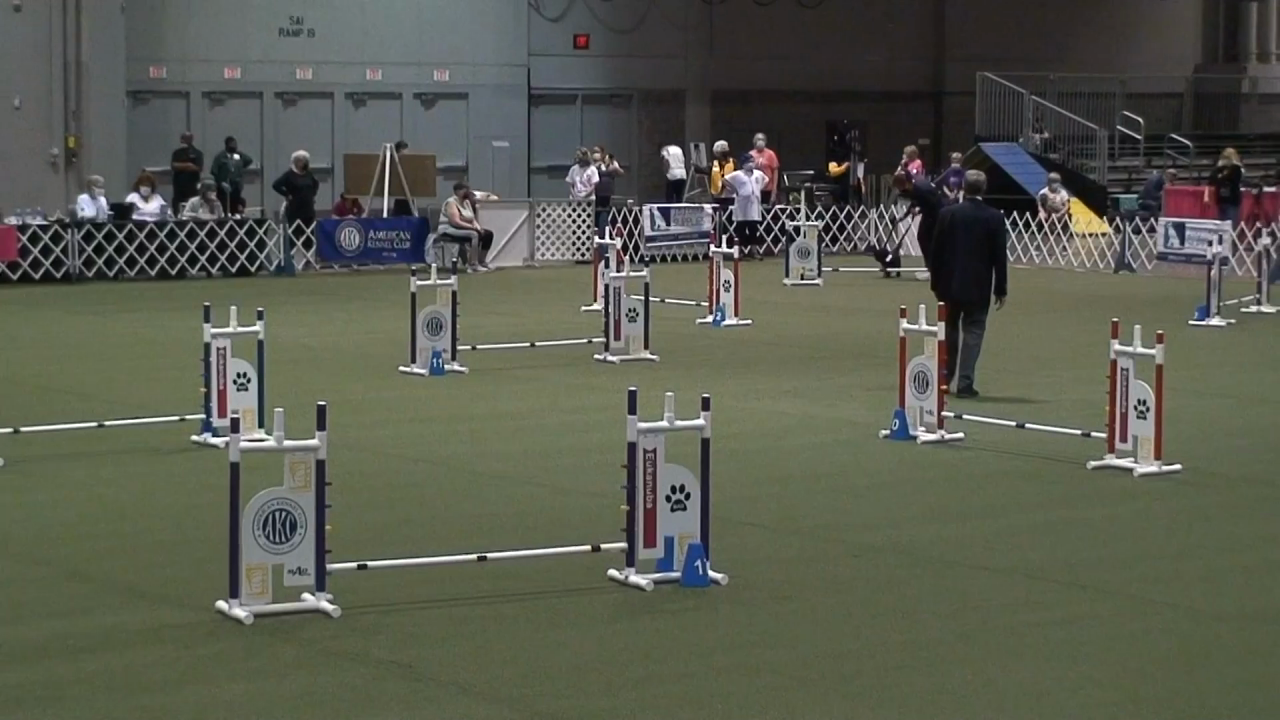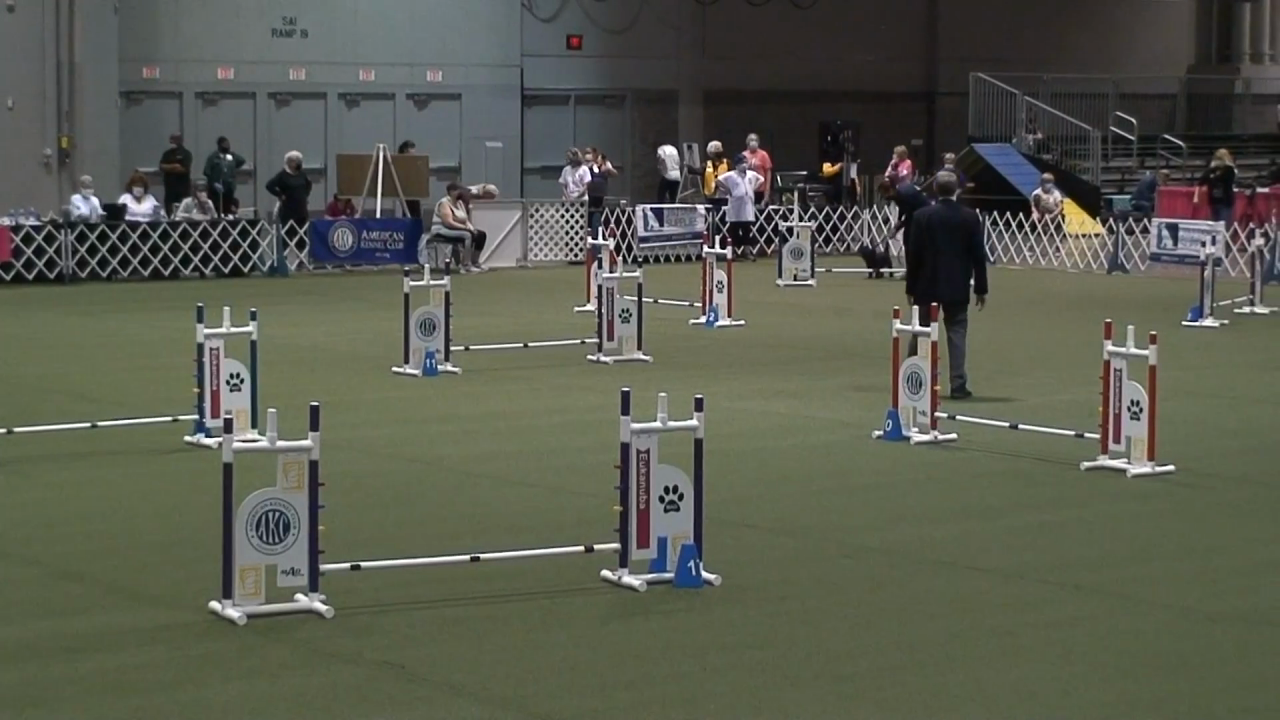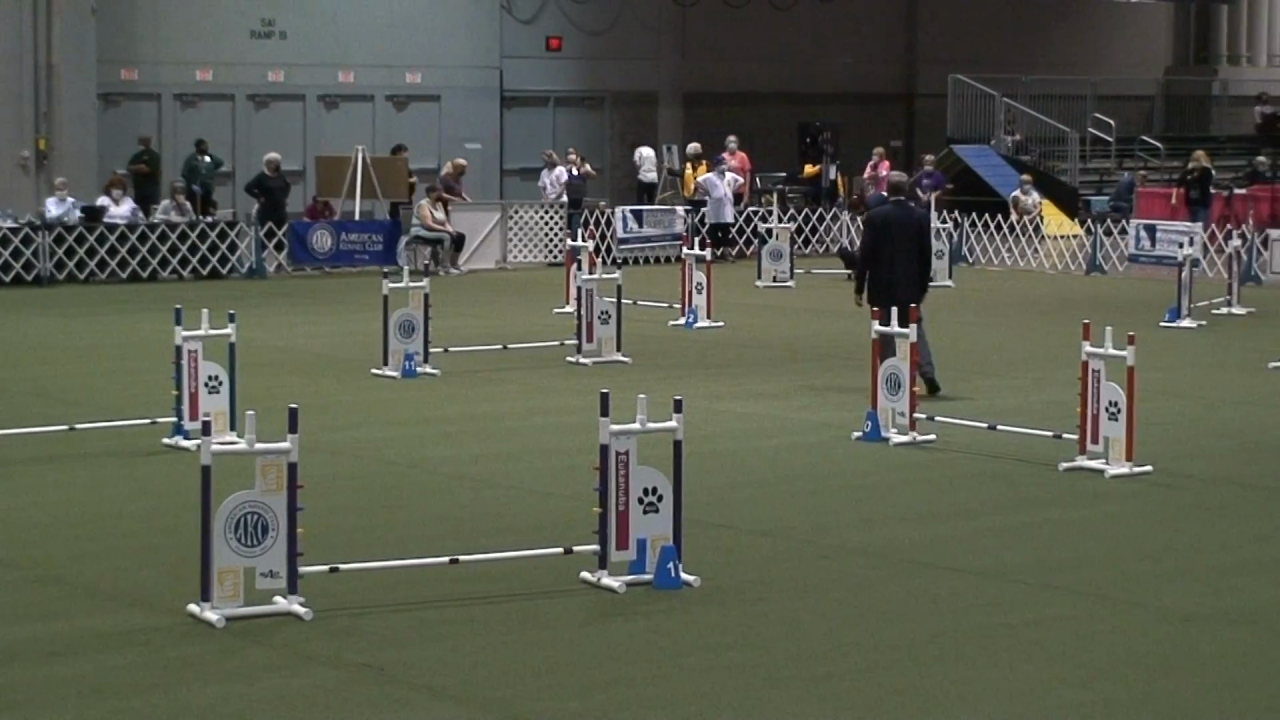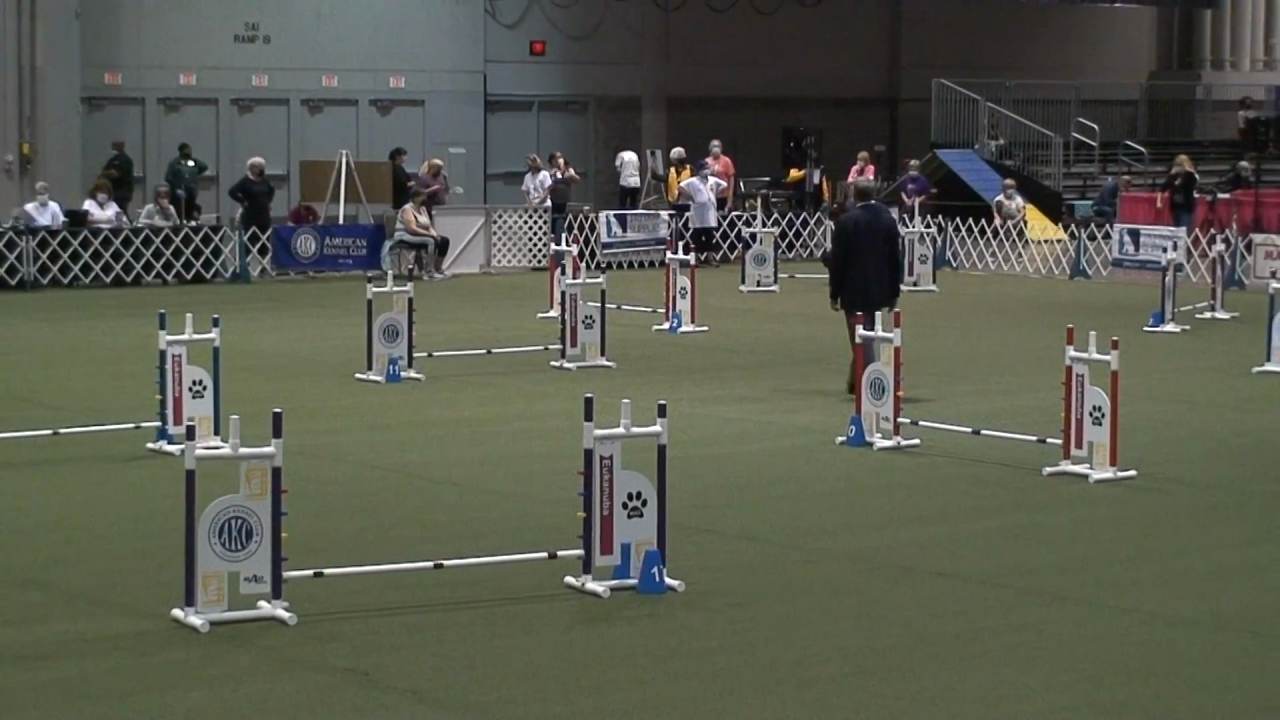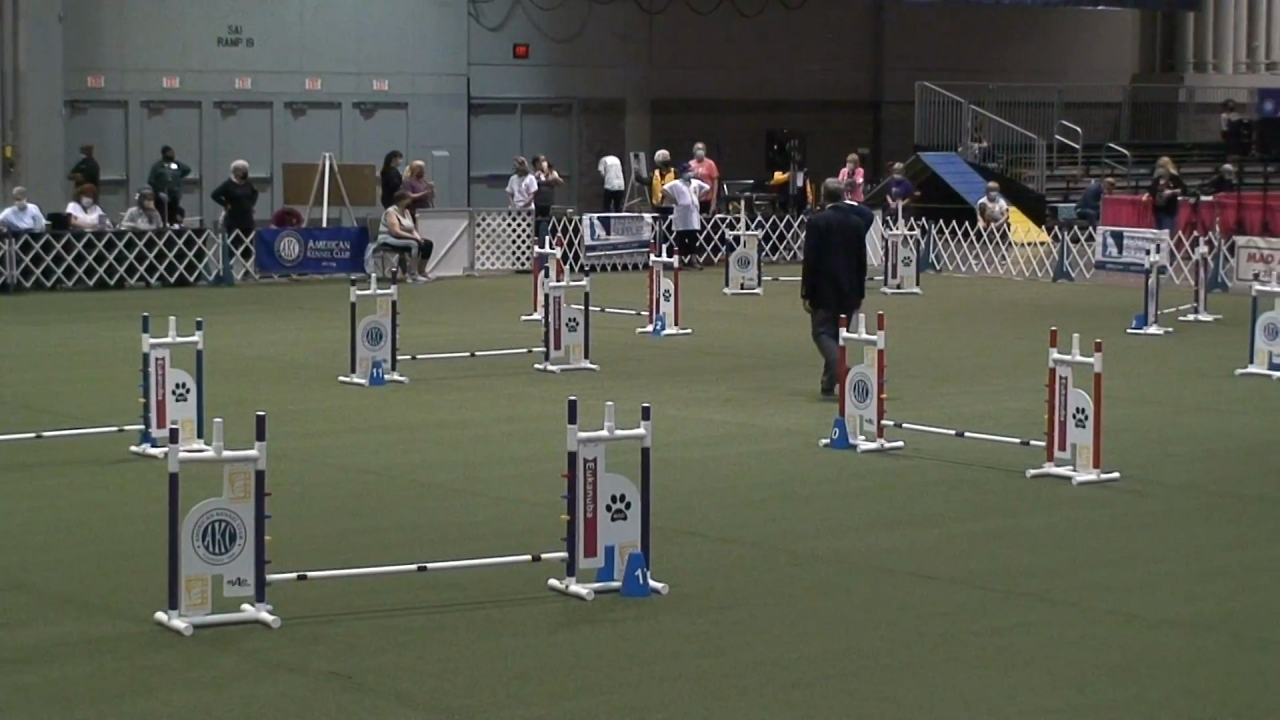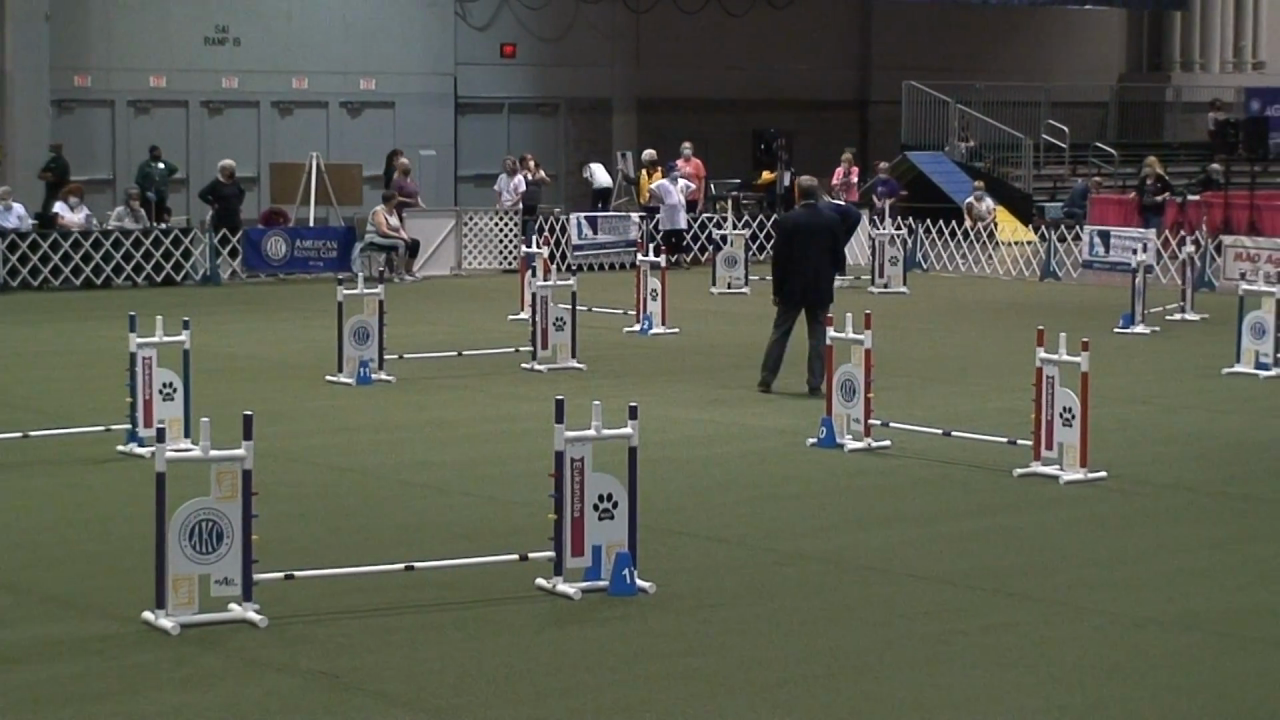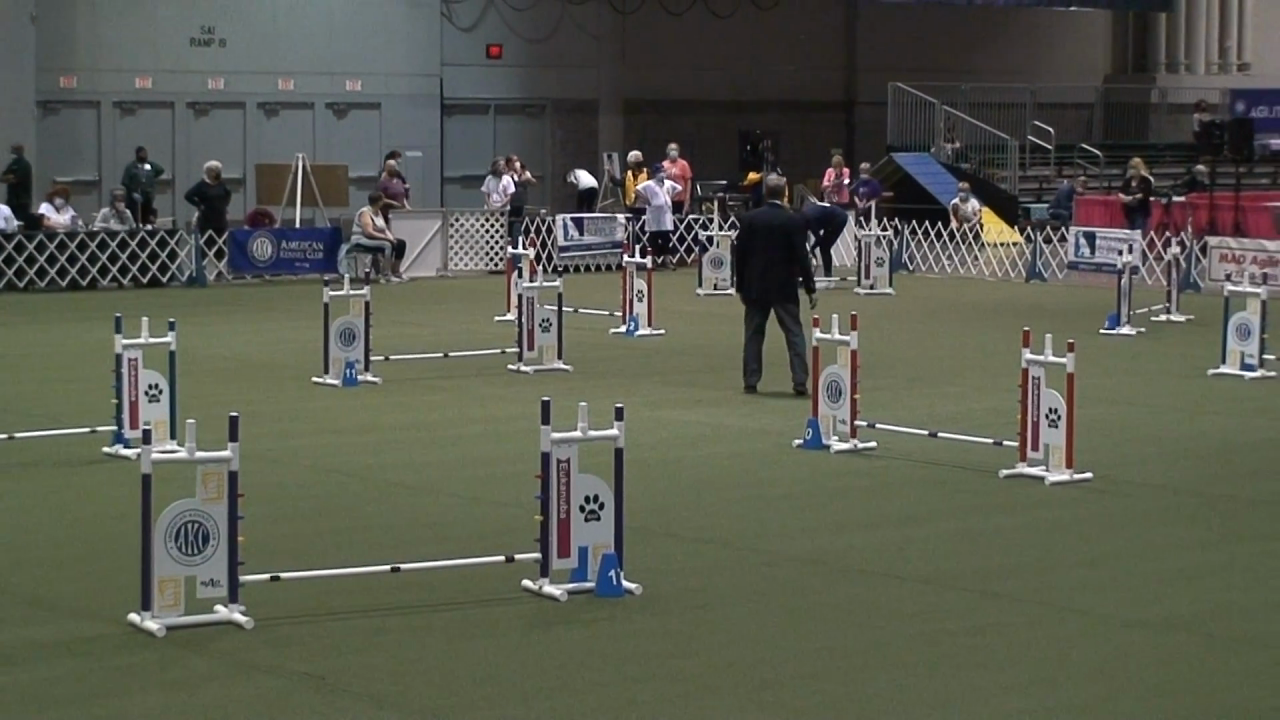
dt=0.4s
person 1, frame 1
left shoulder: (947, 213)
right shoulder: (994, 217)
left elbow: (936, 252)
right elbow: (1000, 256)
left wrist: (936, 283)
right wrist: (1001, 289)
left hip: (949, 284)
right hip: (978, 287)
left knee: (950, 331)
right knee: (973, 332)
left ankle: (944, 378)
right ankle: (965, 384)
person 1, frame 2
left shoulder: (922, 216)
right shoulder: (970, 217)
left elbow: (913, 255)
right elbow: (978, 255)
left wrist: (910, 287)
right wrist: (981, 288)
left hip: (926, 286)
right hip: (957, 287)
right knee: (957, 333)
right ankle: (958, 385)
person 1, frame 3
left shoulder: (875, 217)
right shoulder: (921, 217)
left elbow: (865, 254)
right elbow: (926, 255)
left wrist: (859, 287)
right wrist: (922, 286)
left hip: (882, 287)
right hip: (910, 287)
left knee: (886, 334)
right knee: (915, 328)
right ankle: (927, 372)
person 1, frame 4
left shoulder: (845, 221)
right shoulder: (889, 221)
left elbow: (836, 261)
right elbow: (895, 260)
left wrist: (834, 293)
right wrist: (894, 292)
left hip: (854, 292)
right hip: (879, 291)
right ankle: (856, 381)
person 1, frame 5
left shoulder: (817, 221)
right shoulder: (857, 222)
left elbow: (810, 260)
right elbow: (861, 260)
left wrist: (806, 292)
right wrist: (859, 293)
left hip: (823, 290)
right hip: (848, 291)
left knee: (822, 333)
right knee: (838, 336)
right ankle: (829, 383)
person 1, frame 6
left shoulder: (787, 220)
right shoulder: (832, 220)
left elbow: (778, 257)
right elbow: (839, 256)
left wrist: (777, 289)
left hip: (792, 287)
right hip: (821, 288)
left knee: (780, 332)
right knee: (818, 336)
left ankle: (767, 379)
right ankle: (815, 384)
person 1, frame 7
left shoulder: (748, 218)
right shoulder: (793, 220)
left elbow: (739, 254)
right elbow: (801, 256)
left wrist: (741, 286)
right wrist: (810, 288)
left hip: (754, 287)
right hip: (784, 287)
left knee: (753, 334)
right knee: (794, 333)
left ankle: (750, 381)
right ankle: (800, 381)
